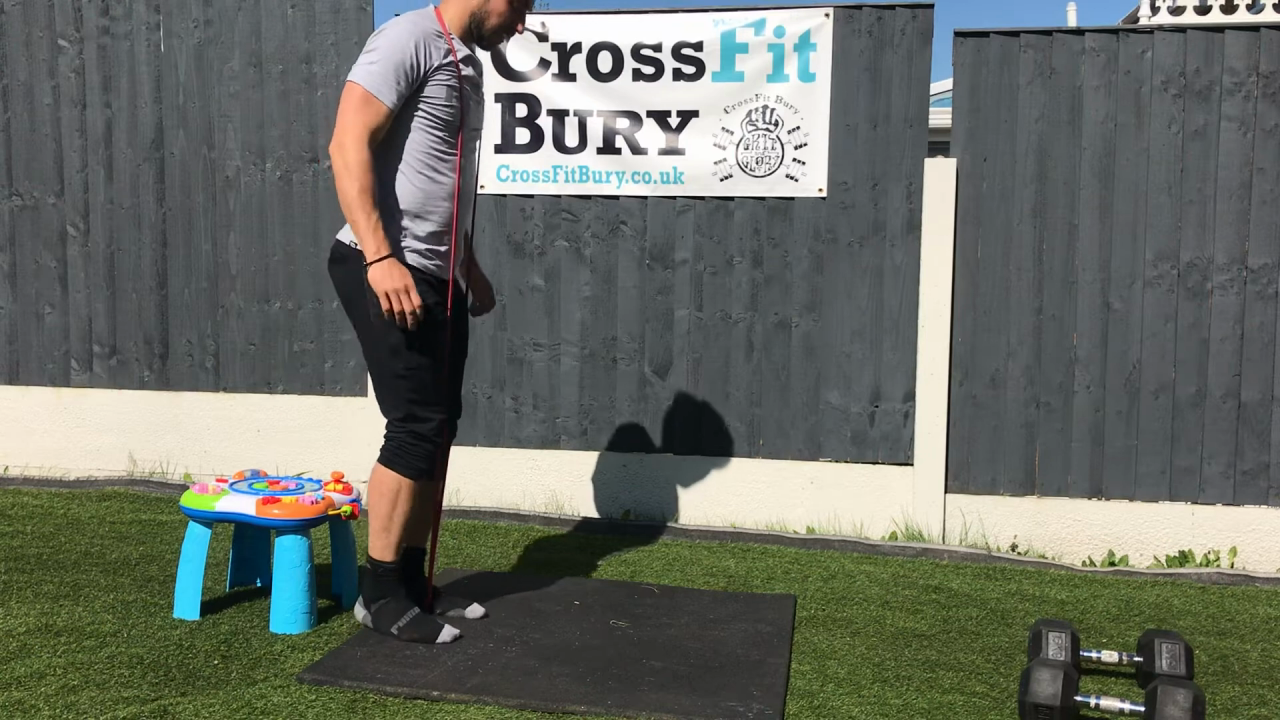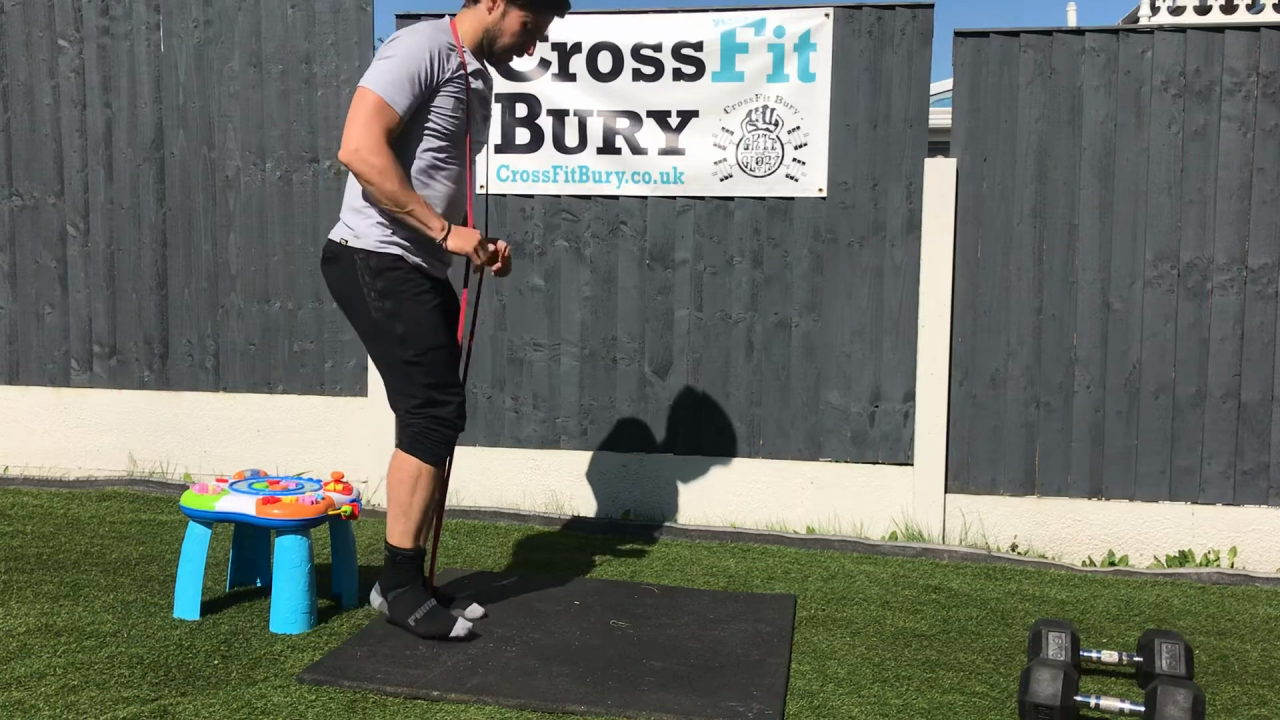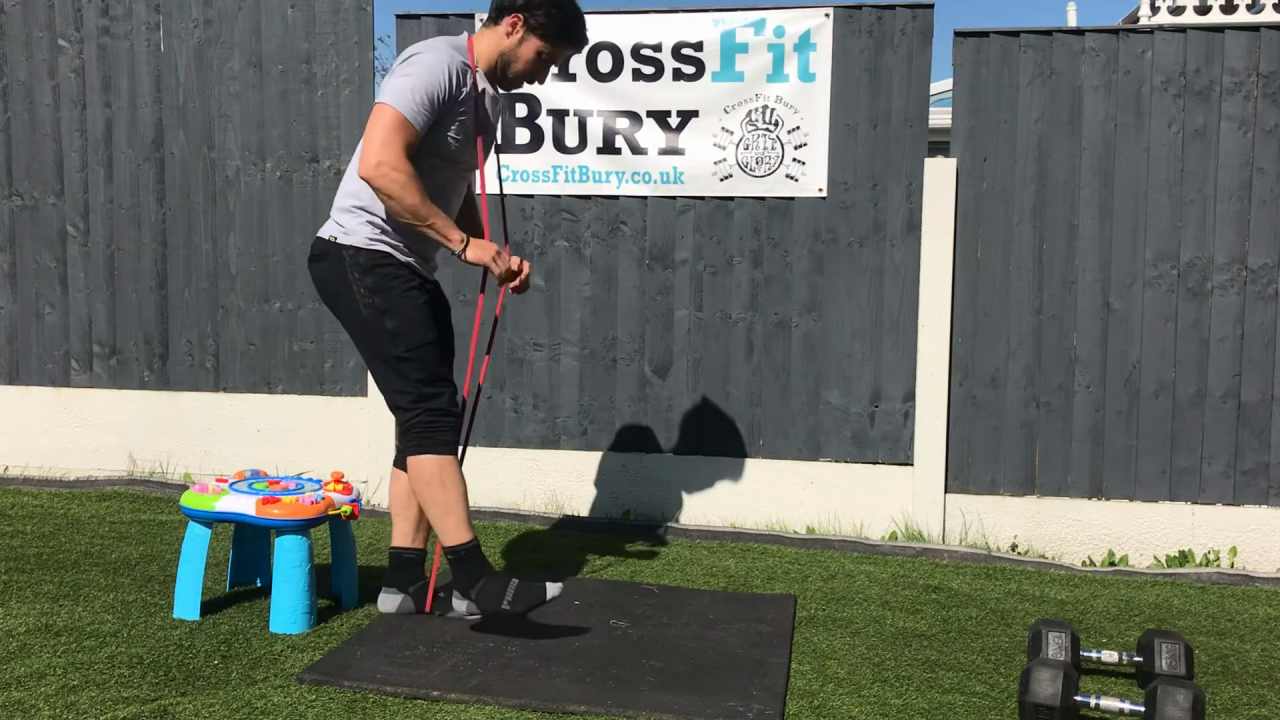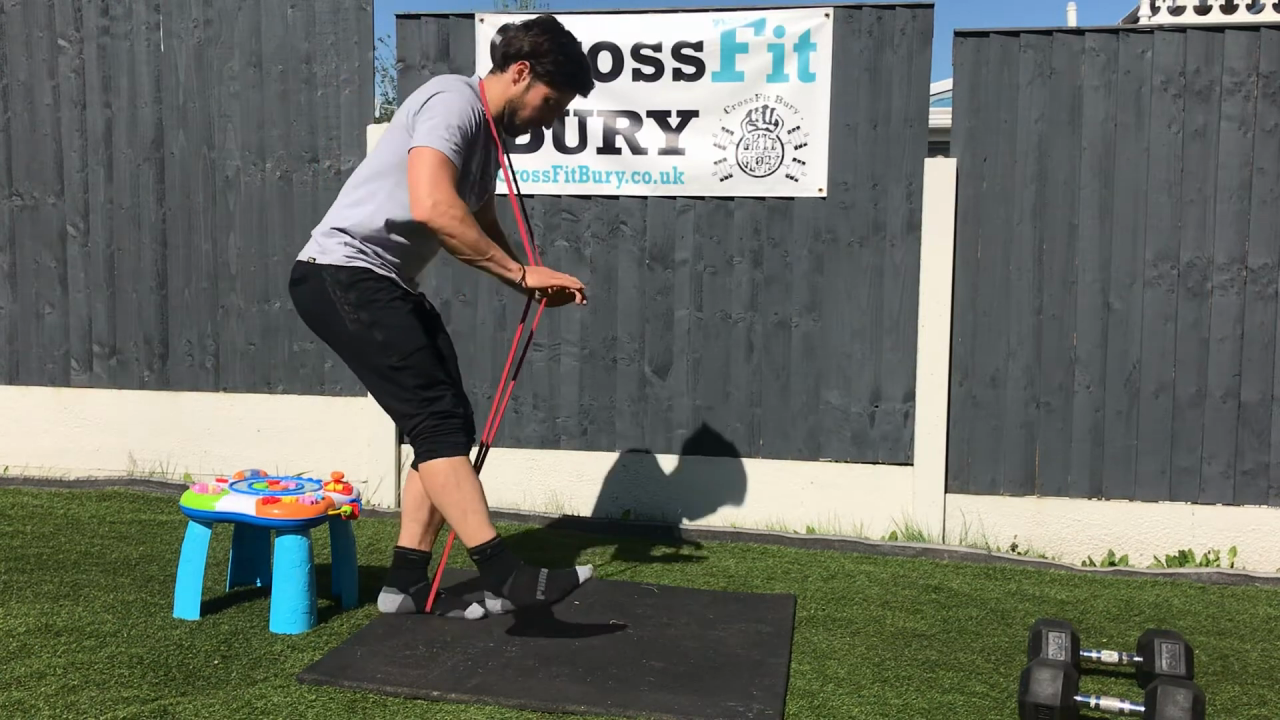
dt=0.4s
person 1, frame 1
left shoulder: (467, 62)
right elbow: (348, 145)
left wrist: (470, 267)
right wrist: (379, 256)
left hip: (438, 276)
right hip: (391, 275)
left knee: (438, 428)
right knee: (415, 426)
left ankle: (411, 580)
right ankle: (380, 591)
person 1, frame 2
left shoulder: (476, 76)
right elbow: (359, 149)
left wrist: (477, 240)
right wrist: (444, 230)
left hip: (423, 269)
right hip: (376, 260)
left knee: (434, 416)
right knee: (434, 411)
left ankle: (407, 580)
right ankle: (398, 580)
person 1, frame 3
left shoulder: (486, 95)
right shoulder: (438, 63)
right elbow: (378, 163)
left wrist: (493, 254)
right wrist: (463, 244)
left hip: (408, 268)
right hip: (363, 258)
left knee: (430, 416)
right knee: (430, 411)
left ankle: (405, 579)
right ankle: (474, 579)
person 1, frame 4
left shoulder: (489, 137)
right shoulder: (454, 102)
left elbow: (484, 231)
right elbow: (433, 207)
left wrist: (535, 278)
right wrist: (522, 272)
left hip: (388, 283)
right hip: (341, 275)
left knee: (448, 423)
right knee: (436, 418)
left ankle: (407, 580)
right ankle: (502, 576)
